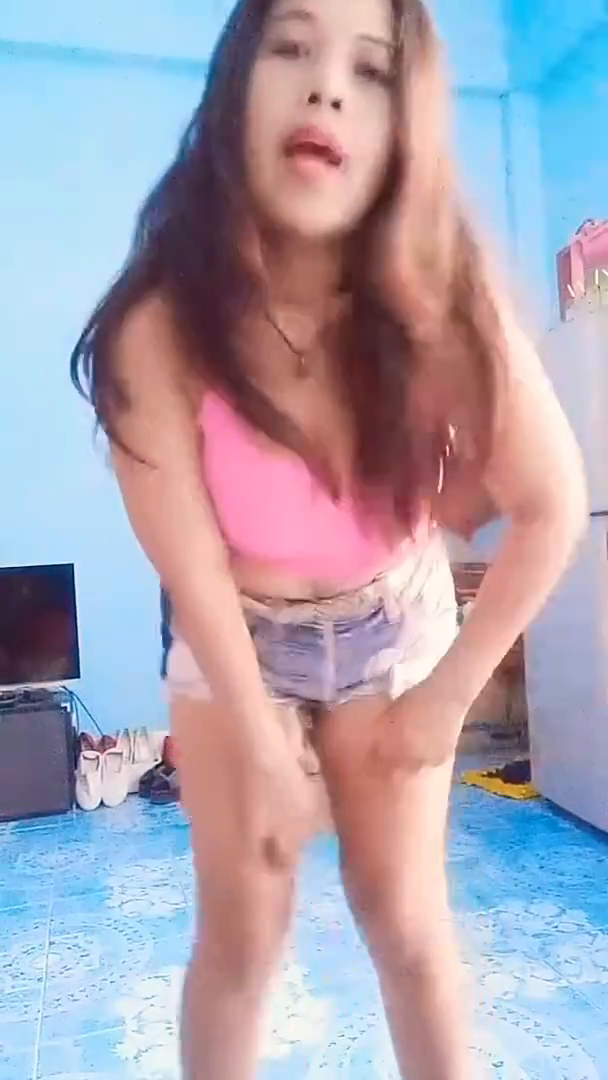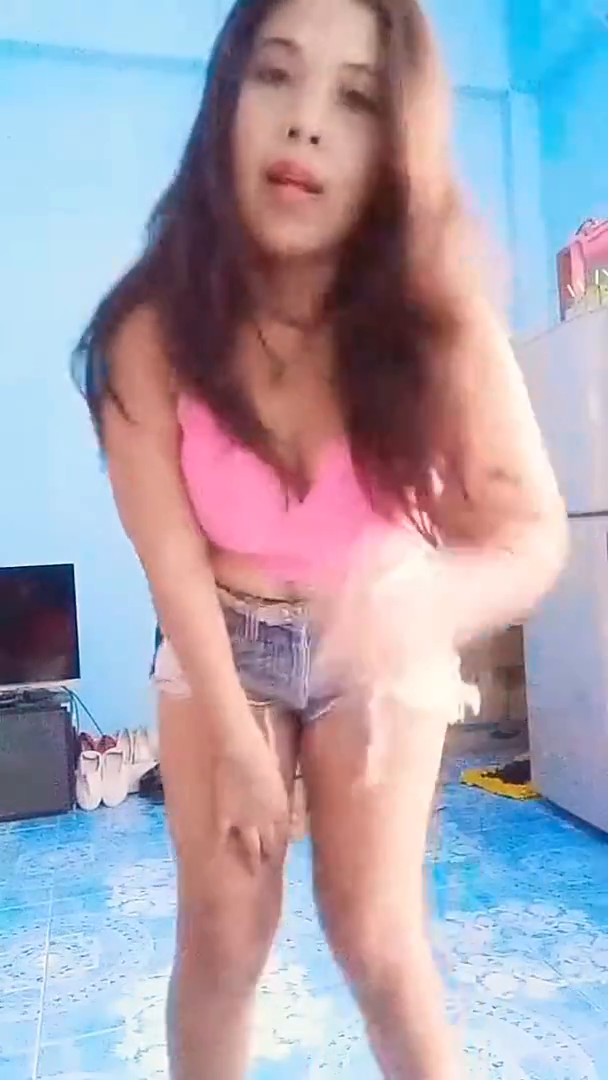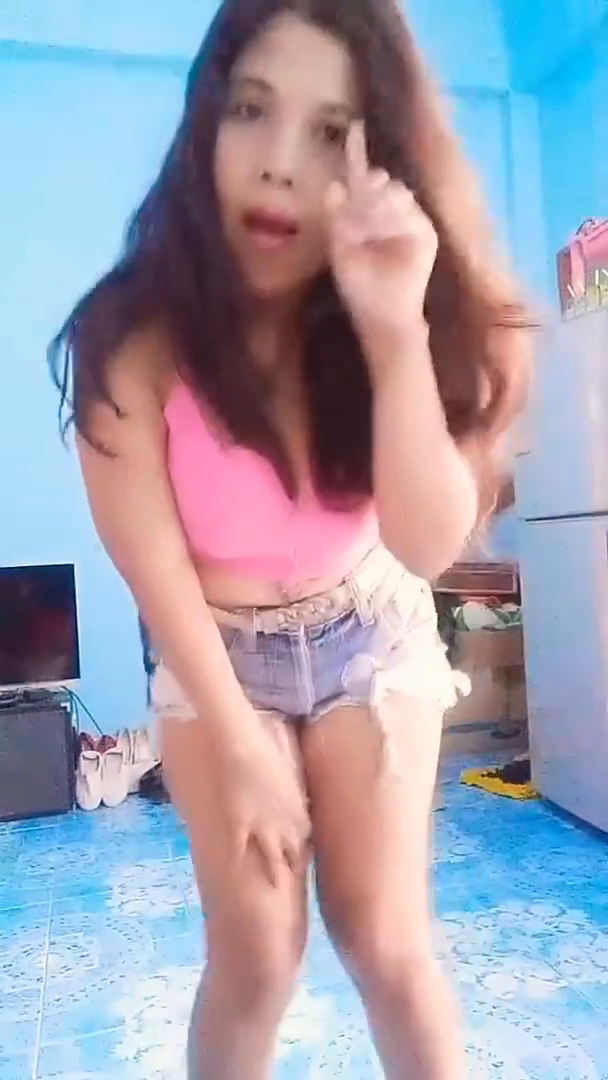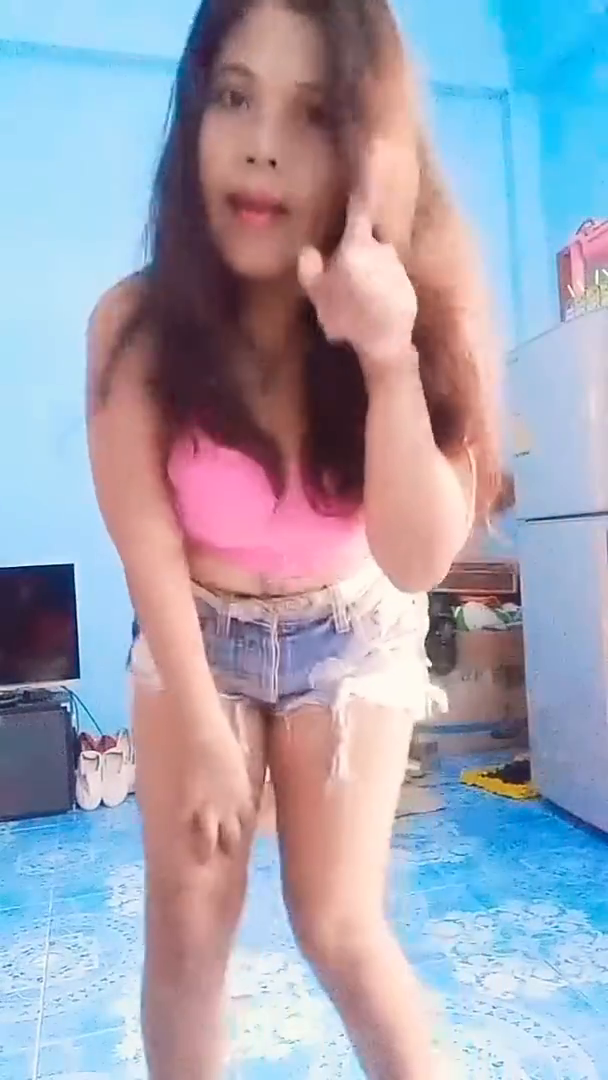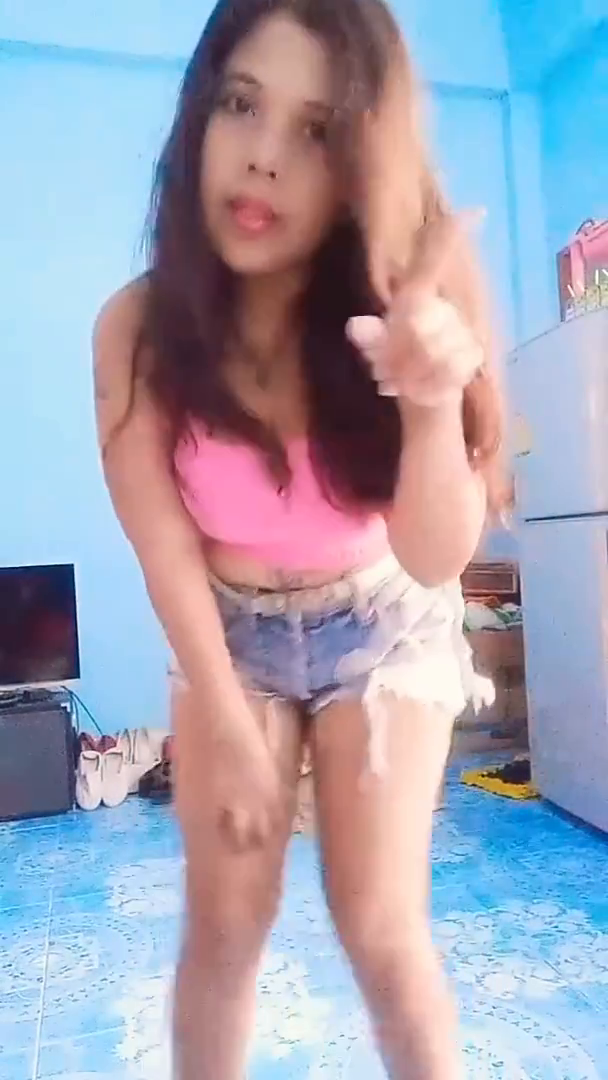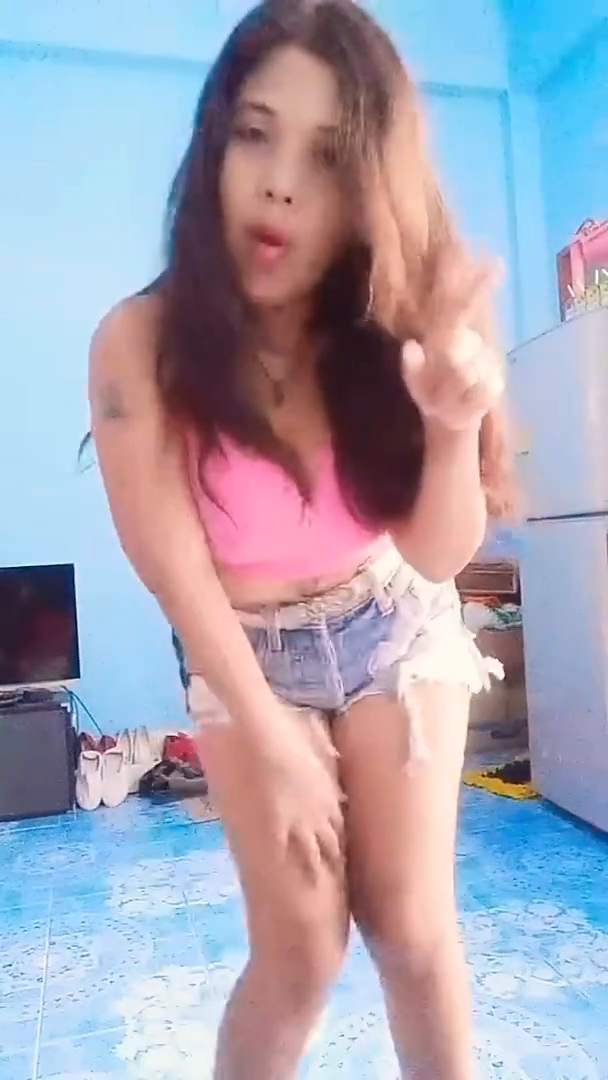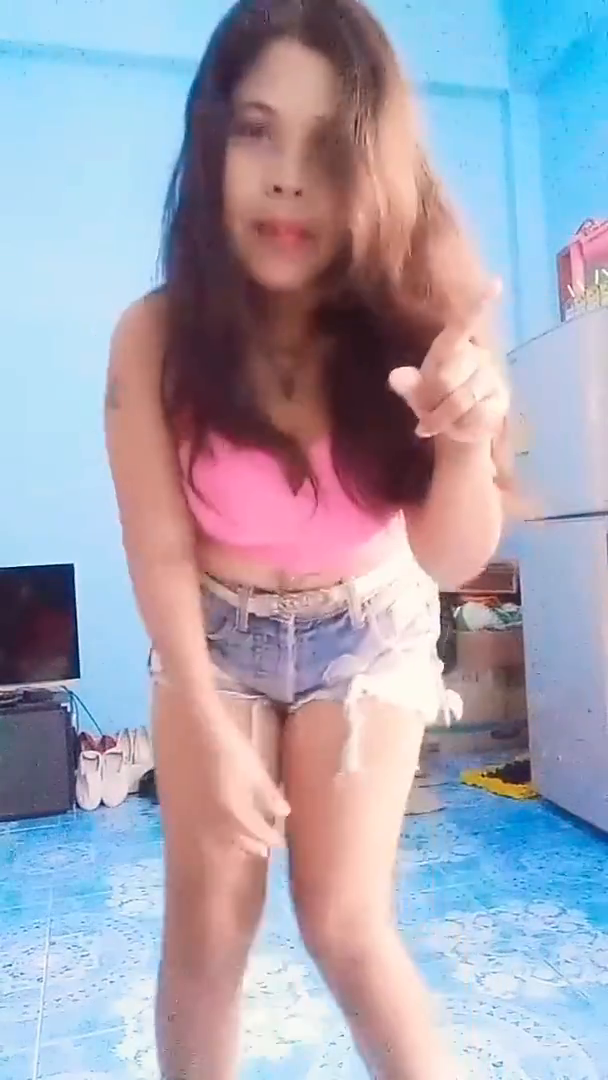
dt=0.3s
person 1, frame 1
left shoulder: (440, 308)
right shoulder: (160, 329)
left elbow: (553, 504)
right elbow: (193, 571)
left wrist: (452, 689)
right wrist: (262, 757)
left hip: (392, 629)
right hip: (234, 645)
left knee: (406, 919)
right knee: (241, 928)
person 1, frame 2
left shoulder: (431, 314)
right shoulder: (153, 329)
left elbow: (536, 535)
right elbow: (172, 557)
left wrist: (440, 606)
right wrist: (239, 747)
left hip: (388, 640)
right hip: (219, 643)
left knee: (374, 939)
right knee: (221, 936)
person 1, frame 3
left shoulder: (396, 319)
right shoulder: (135, 333)
left elbow: (428, 543)
right elbow: (154, 563)
left wrist: (395, 332)
right wrist: (241, 748)
left hip: (369, 638)
right hip: (215, 654)
left knee: (386, 939)
right knee: (257, 951)
person 1, frame 4
left shoulder: (405, 305)
right shoulder: (136, 324)
left elbow: (417, 561)
right elbow: (150, 552)
left wrist: (391, 365)
right wrist: (202, 732)
left hip: (351, 641)
right hip: (194, 638)
left knee: (339, 929)
right knee: (188, 923)
person 1, frame 5
left shoulder: (399, 318)
right shoulder: (138, 328)
left elbow: (436, 562)
right elbow: (166, 549)
left wrist: (433, 403)
right wrist: (230, 727)
left hip: (383, 636)
right hip: (226, 634)
left knee: (380, 927)
right knee: (225, 920)
person 1, frame 6
left shoulder: (395, 329)
right shoulder: (142, 344)
left elbow: (435, 555)
right elbow: (179, 573)
left wrist: (457, 427)
right wrist: (273, 750)
left hip: (396, 634)
right hip: (243, 656)
left knee: (412, 927)
right knee: (302, 946)
person 1, frame 7
left shoulder: (406, 321)
right shoulder: (157, 335)
left elbow: (453, 558)
right elbow: (160, 555)
left wrist: (469, 440)
right wrist: (214, 738)
left hip: (365, 640)
right hip: (217, 638)
left knee: (345, 927)
right knee: (205, 927)
